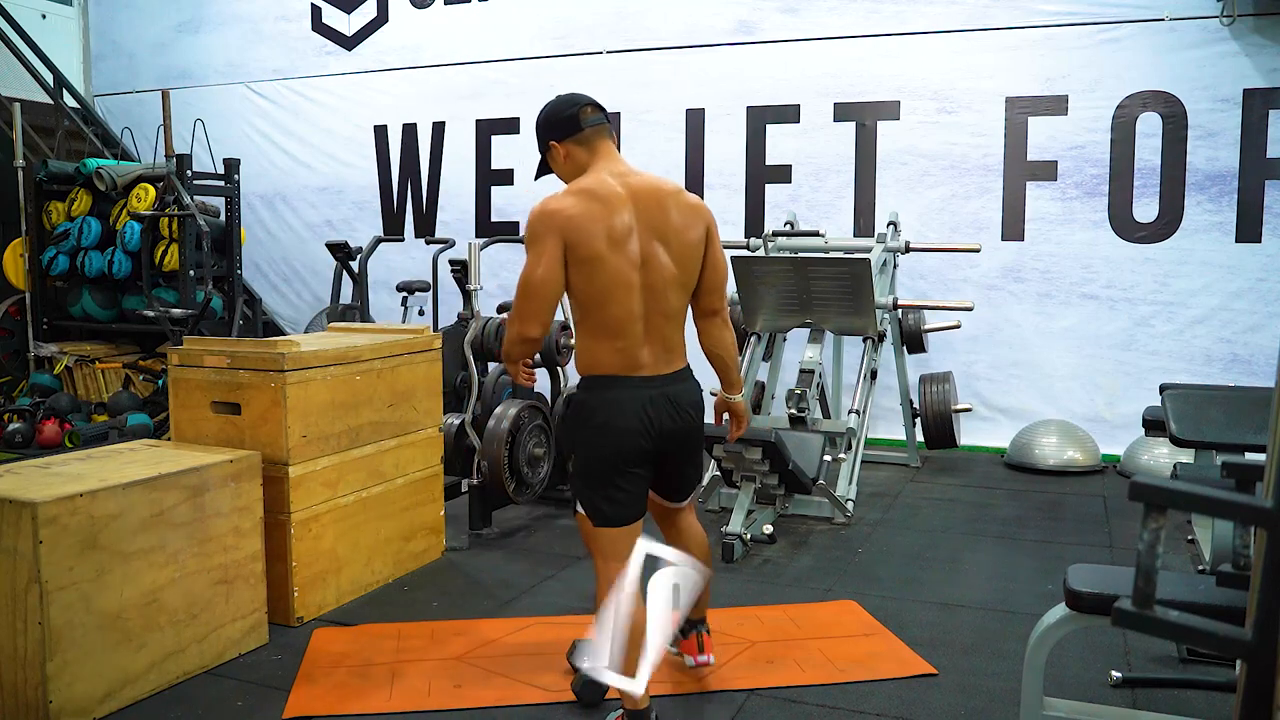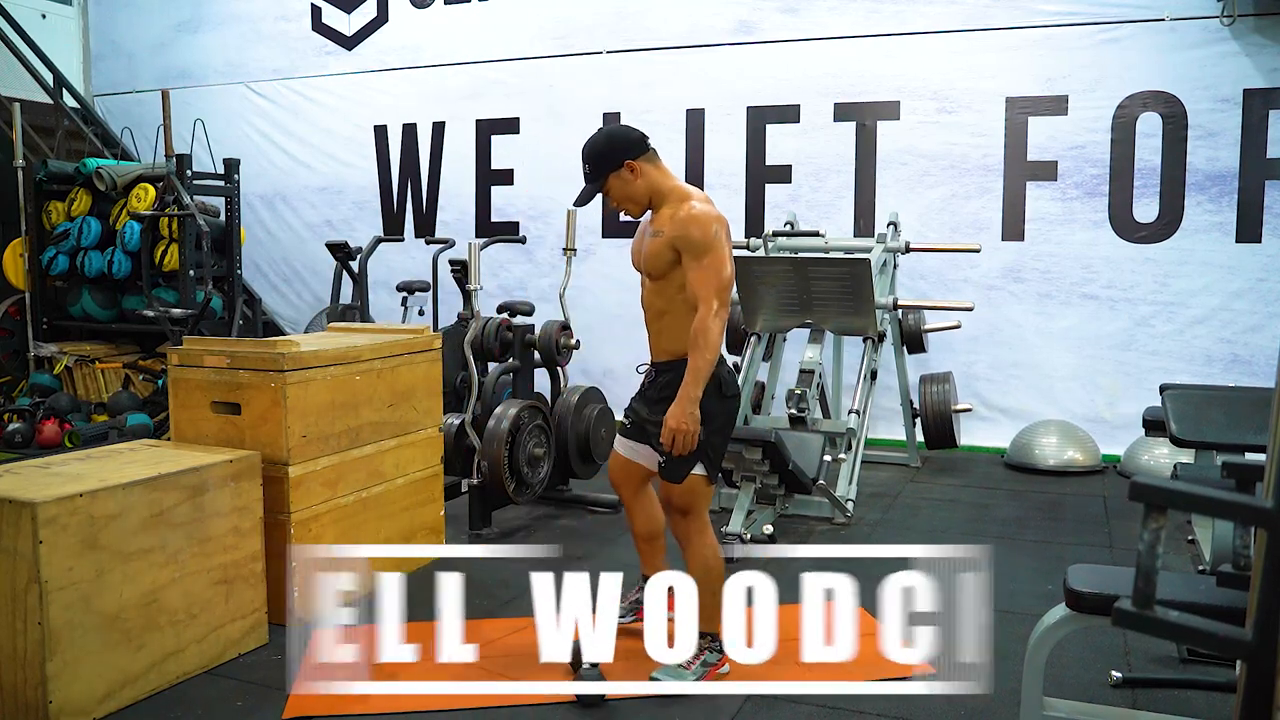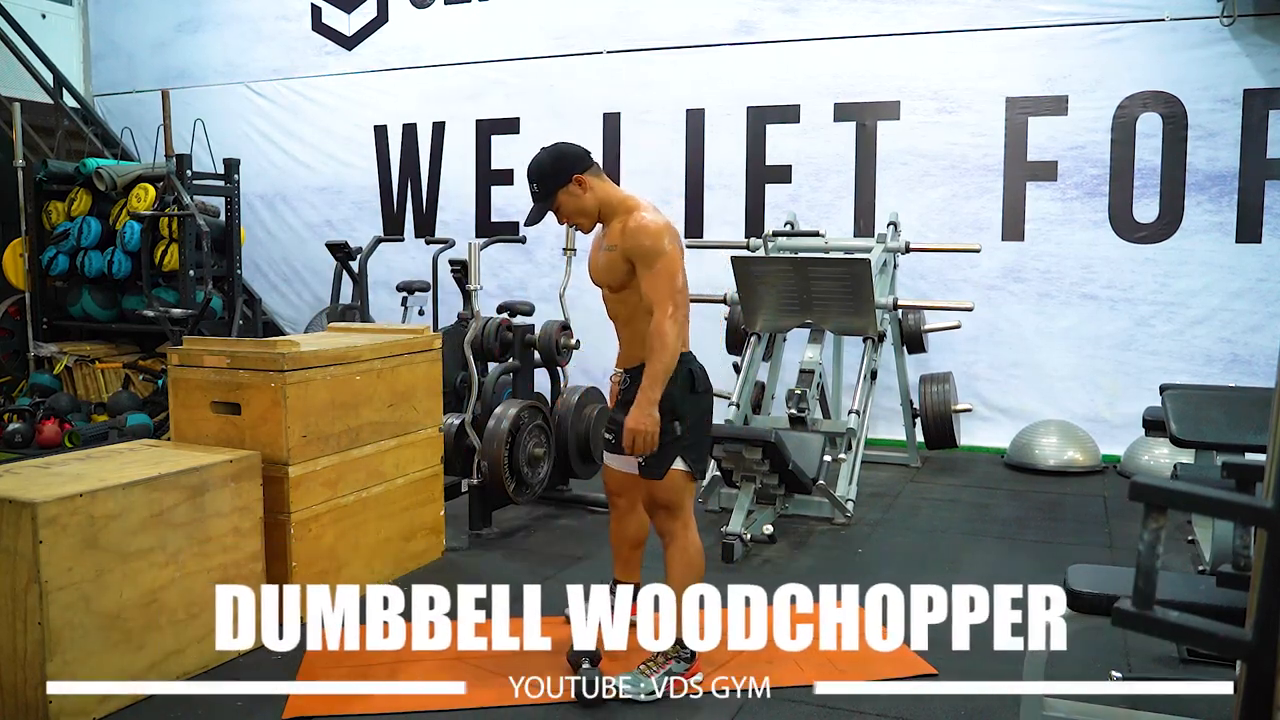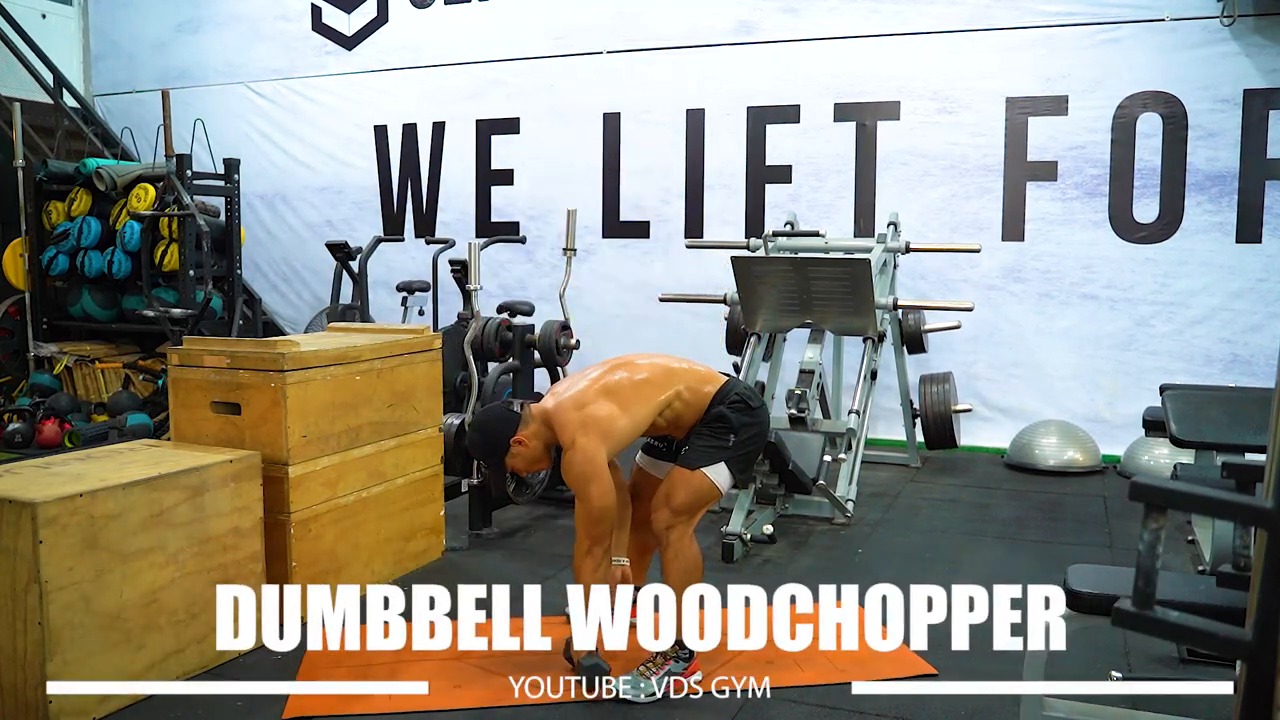
dt=1s
person 1, frame 1
left shoulder: (559, 212)
right shoulder: (691, 207)
left elbow: (528, 326)
right elbow: (714, 313)
left wrist: (513, 358)
right wrist: (732, 389)
left hip: (606, 406)
right hip: (677, 396)
left knee: (615, 563)
right knee: (677, 516)
right ankle: (696, 634)
person 1, frame 2
left shoulder: (697, 218)
right shoulder: (654, 219)
left elbow: (711, 312)
left wrist: (688, 399)
left hip: (694, 385)
right hip: (659, 376)
left knee: (685, 512)
right knee: (625, 476)
left ankle: (710, 646)
person 1, frame 3
left shoulder: (645, 228)
right shoulder: (606, 232)
left elbow: (667, 318)
left wrist: (648, 403)
left hip: (669, 387)
right hip: (637, 380)
left knee: (670, 514)
right knee: (622, 496)
left ankle: (681, 654)
person 1, frame 4
left shoulder: (580, 445)
right shoulder: (557, 401)
left elbow: (592, 546)
right elbow: (614, 484)
right wrist: (620, 559)
left hip: (734, 414)
right hip: (694, 411)
left knee: (668, 519)
right knee: (640, 503)
left ankle: (680, 655)
